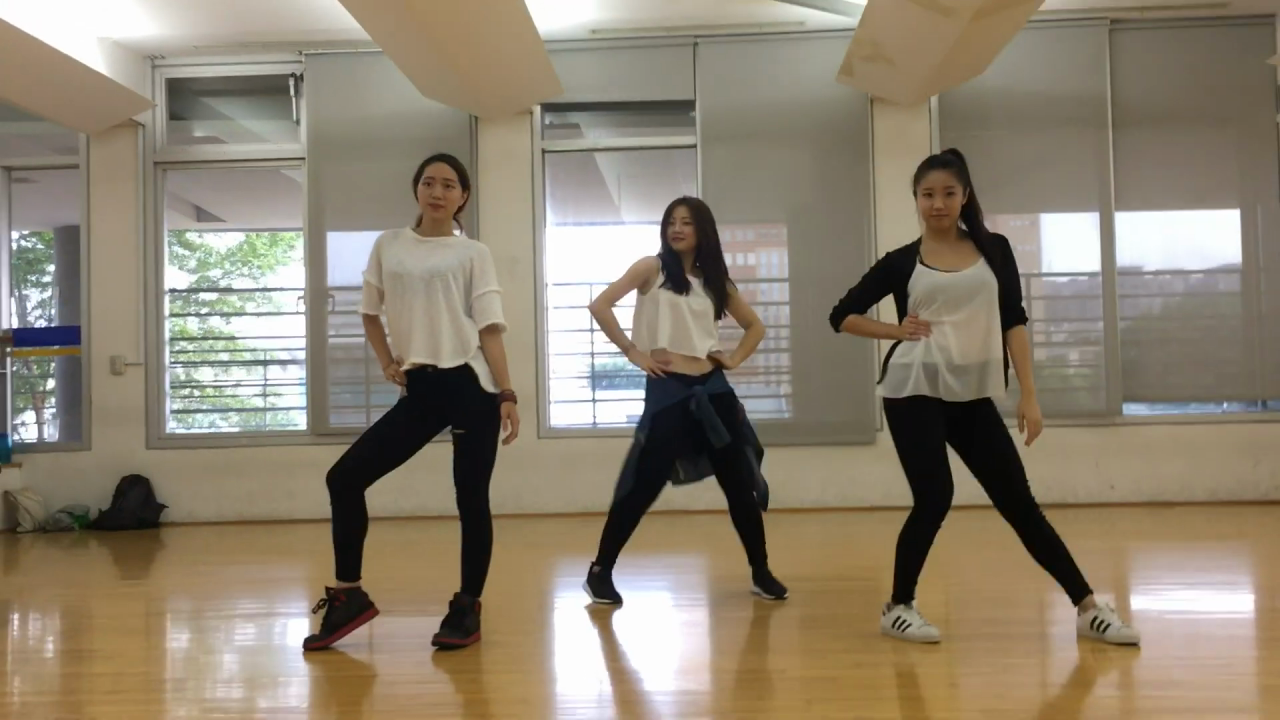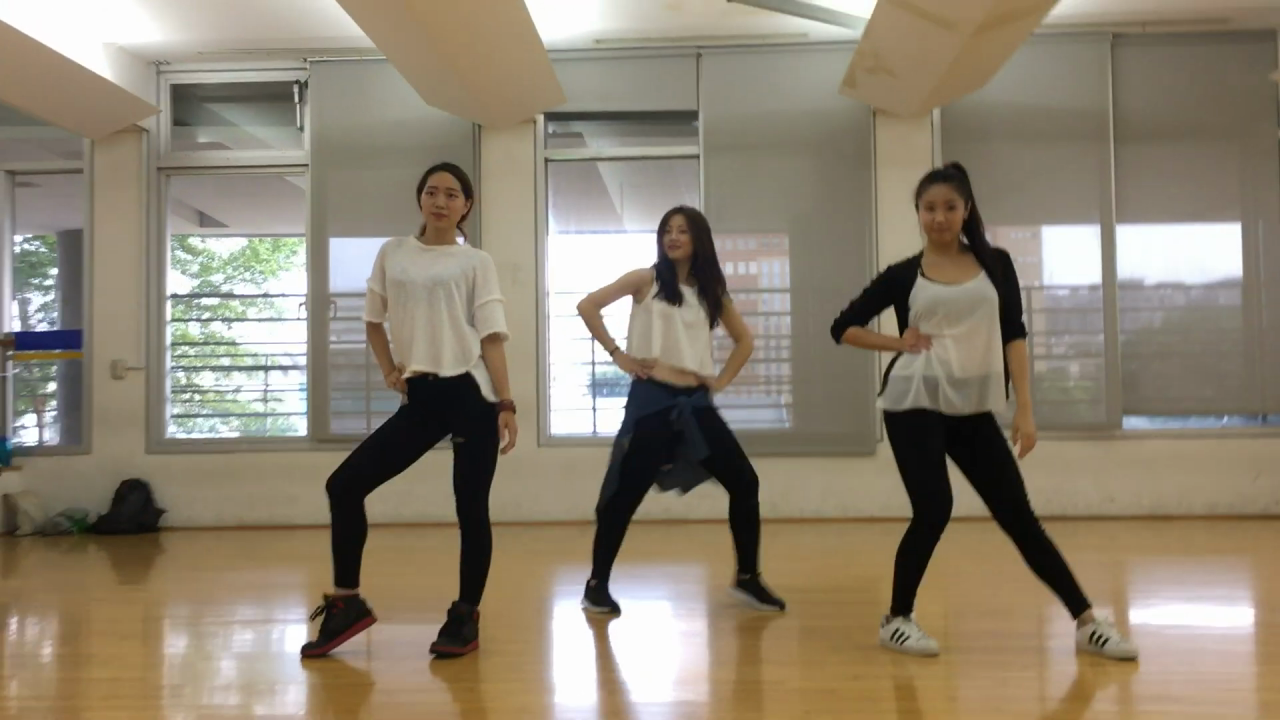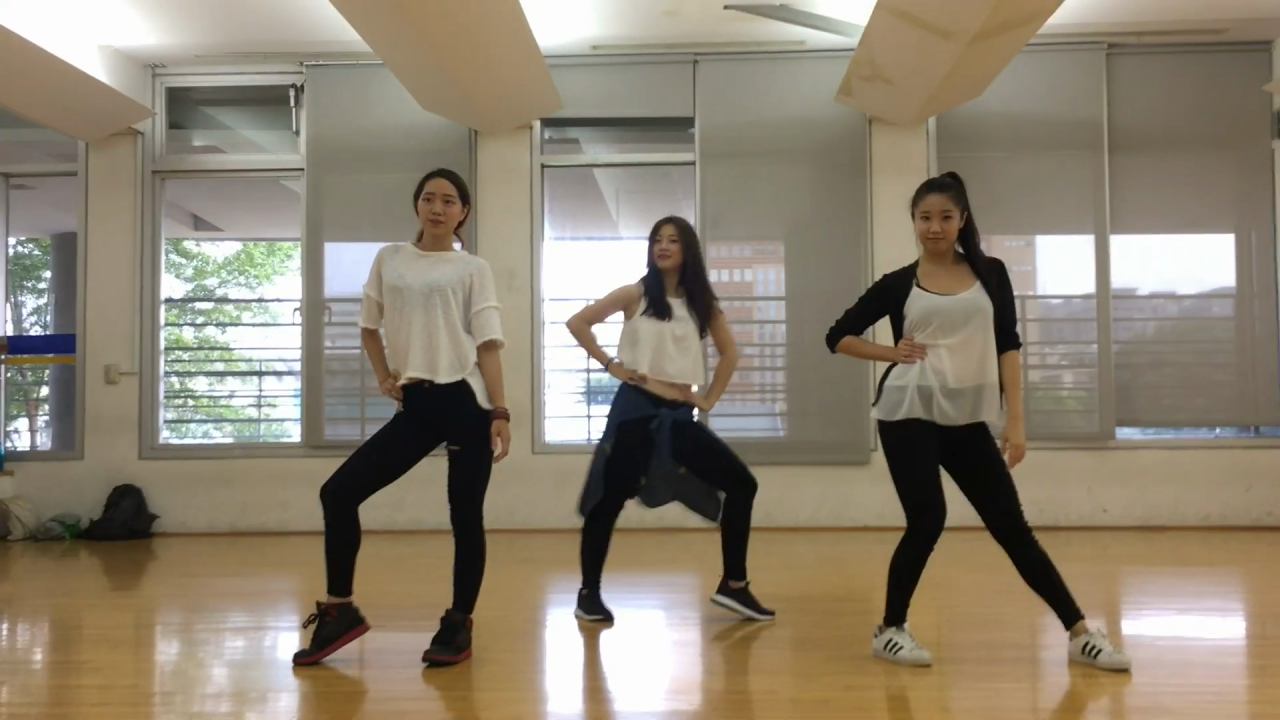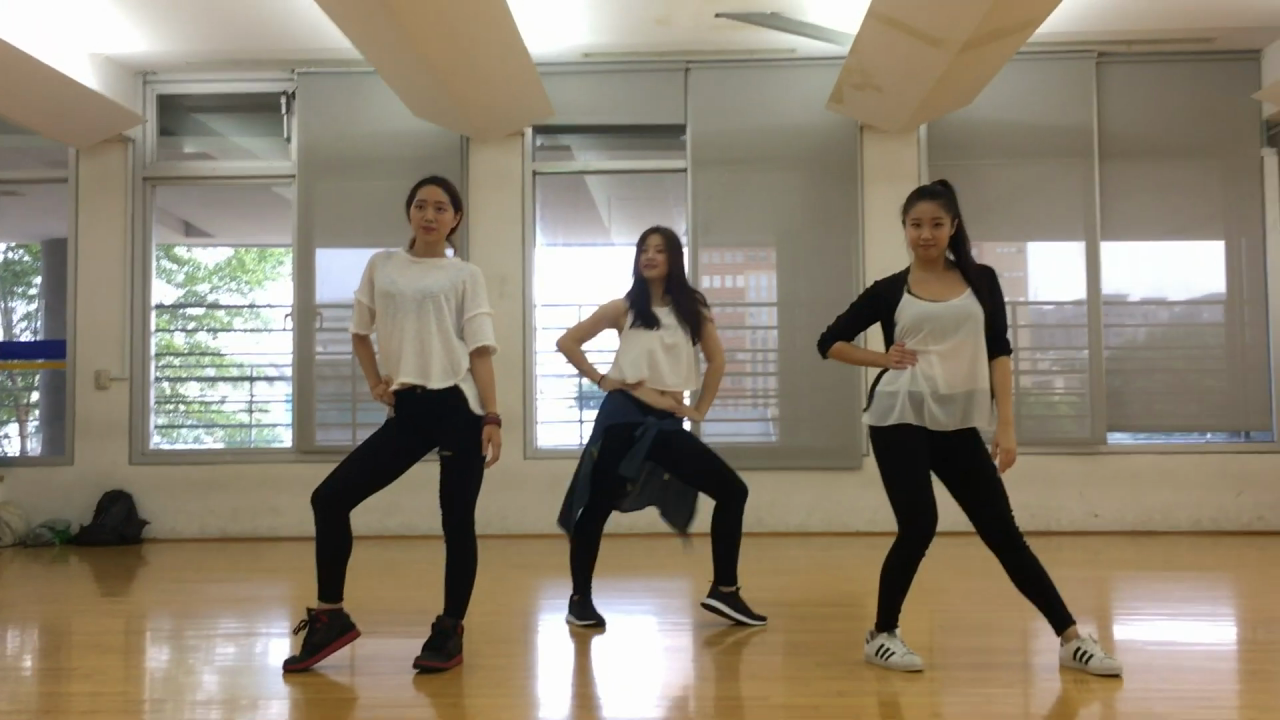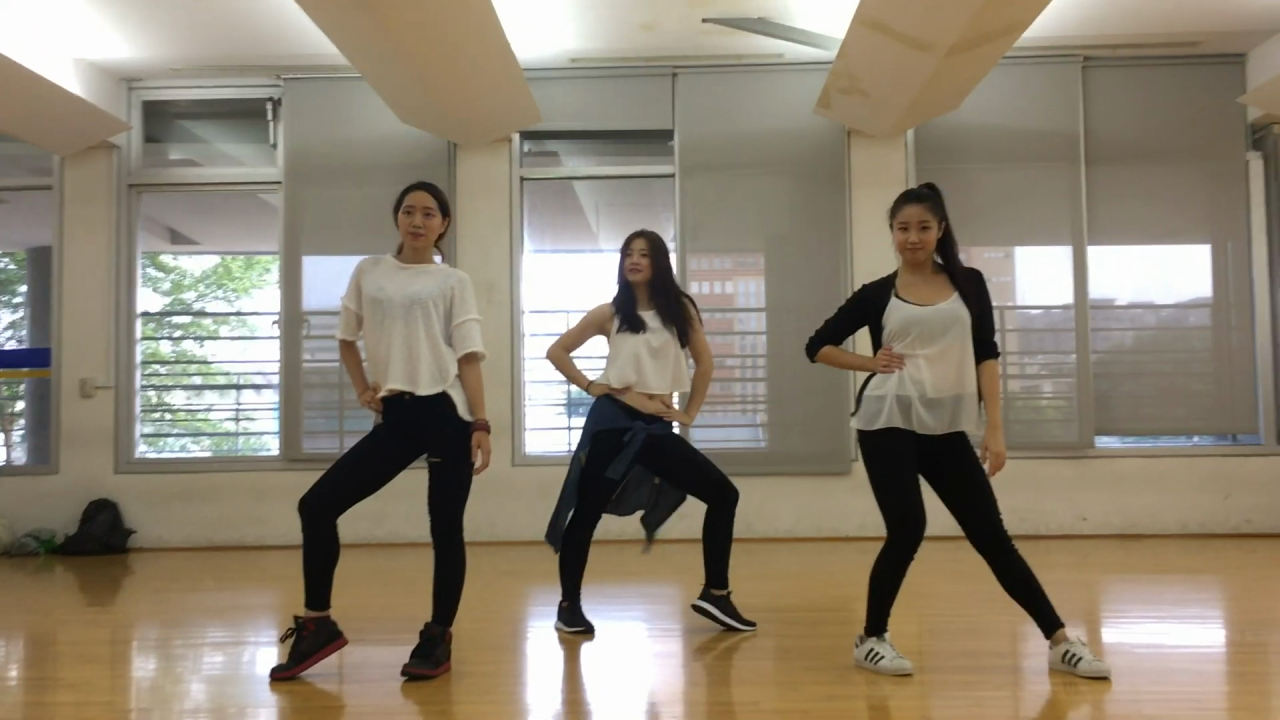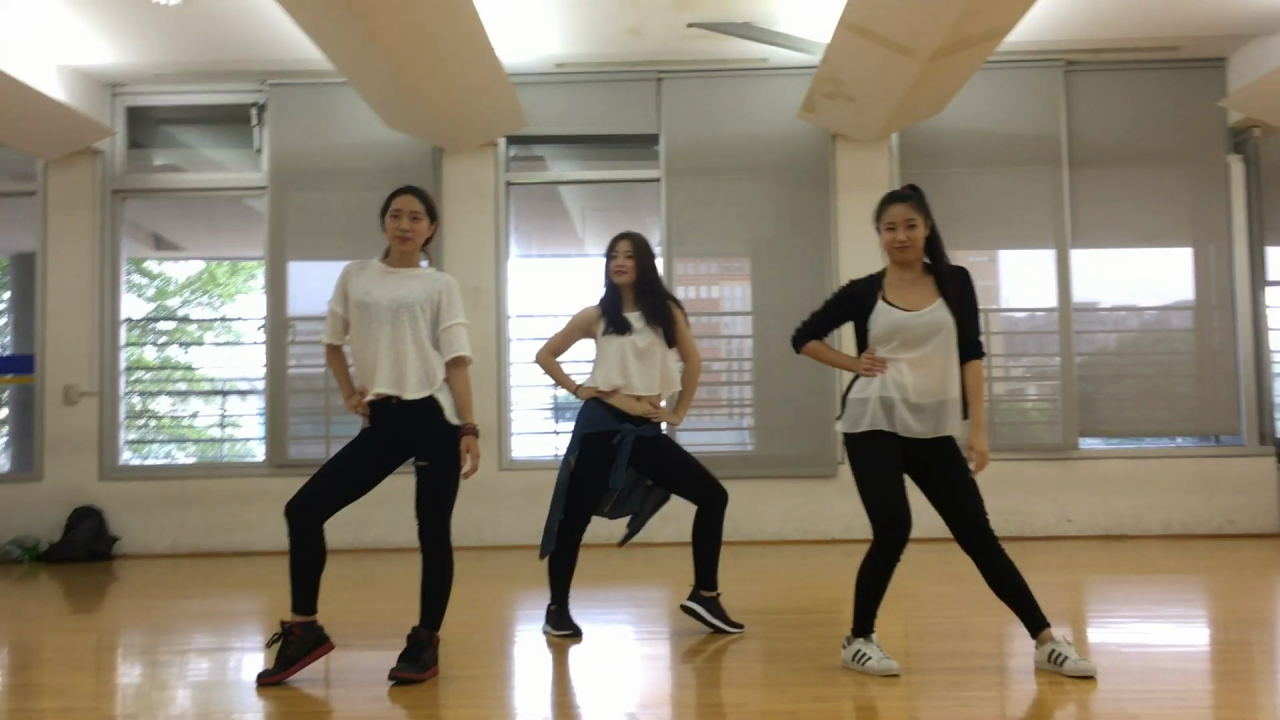
dt=0.1s
person 1, frame 1
left shoulder: (474, 254)
right shoulder: (389, 245)
left elbow: (490, 328)
right elbow: (371, 312)
left wrist: (507, 394)
right wrist: (386, 364)
left hip: (470, 386)
right hip: (418, 390)
left knee: (471, 497)
right knee: (345, 477)
left ankle: (467, 607)
right ankle: (349, 595)
person 1, frame 2
left shoulder: (476, 262)
right shoulder: (392, 253)
left elbow: (491, 337)
right elbow: (373, 321)
left wrist: (506, 403)
right wrist: (388, 371)
left hip: (471, 394)
right hip: (419, 398)
left knee: (471, 505)
right knee: (345, 485)
left ankle: (465, 615)
right ankle: (347, 602)
person 1, frame 3
left shoulder: (473, 269)
right shoulder: (389, 259)
left elbow: (488, 344)
right elbow: (369, 327)
left wrist: (500, 412)
right wrist: (383, 378)
left hip: (466, 401)
right hip: (414, 405)
left knee: (465, 514)
right knee: (339, 492)
left ankle: (458, 623)
right ankle: (340, 610)
person 1, frame 4
left shoulder: (465, 276)
right shoulder: (381, 266)
left elbow: (480, 350)
right elbow: (360, 332)
left wrist: (492, 418)
right wrist: (375, 383)
left hip: (458, 407)
right hip: (407, 411)
left knee: (457, 519)
right knee: (331, 497)
left ankle: (450, 629)
right ankle: (331, 615)
person 1, frame 5
left shoulder: (454, 282)
right shoulder: (368, 272)
left elbow: (468, 357)
right elbow: (347, 338)
left wrist: (480, 424)
right wrist: (362, 390)
left hip: (446, 414)
right hip: (394, 417)
left knee: (445, 527)
right knee: (318, 504)
left ankle: (438, 637)
right ankle: (318, 623)
person 1, frame 6
left shoulder: (441, 286)
right shoulder: (355, 275)
left elbow: (456, 361)
right elbow: (333, 342)
left wrist: (469, 428)
right wrist: (348, 394)
left hip: (434, 418)
right hip: (381, 422)
left knee: (433, 529)
right knee: (304, 509)
left ankle: (426, 641)
right ankle: (305, 628)
person 2, frame 1
left shoulder: (993, 249)
right shoulder: (901, 262)
left elbow: (1014, 321)
right elbow: (842, 315)
left wrist: (1028, 394)
right wrist: (897, 330)
left hip: (974, 395)
right hip: (915, 390)
left knee: (1019, 502)
right knee: (934, 498)
left ankle: (1089, 608)
right ankle: (898, 608)
person 2, frame 2
left shoulder: (995, 263)
right shoulder: (903, 275)
left elbow: (1014, 335)
right elbow: (843, 327)
left wrist: (1024, 409)
right wrist: (897, 343)
left hip: (974, 408)
right hip: (914, 403)
left knee: (1018, 515)
right knee: (932, 511)
left ankle: (1088, 622)
right ankle: (896, 619)
person 2, frame 3
left shoulder: (990, 273)
right shoulder: (897, 284)
left elbow: (1008, 346)
right elbow: (838, 336)
left wrist: (1015, 419)
right wrist: (892, 352)
left hip: (968, 419)
right hip: (909, 413)
left knee: (1011, 526)
right knee: (926, 521)
left ankle: (1080, 633)
right ankle: (890, 630)
person 2, frame 4
left shoulder: (981, 280)
right shoulder: (889, 290)
left elbow: (999, 351)
right elbow: (830, 341)
left wrist: (1006, 424)
right wrist: (883, 358)
left hip: (960, 424)
right hip: (900, 418)
left knee: (1003, 531)
right knee: (918, 526)
left ankle: (1072, 638)
right ankle: (881, 635)
person 2, frame 5
left shoulder: (968, 283)
right shoulder: (876, 294)
left elbow: (986, 355)
right elbow: (818, 345)
left wrist: (995, 428)
right wrist: (871, 362)
left hip: (948, 427)
right hip: (888, 422)
left knee: (991, 535)
right knee: (906, 530)
left ankle: (1060, 641)
right ankle: (871, 640)
person 2, frame 6
left shoulder: (954, 282)
right shoulder: (864, 291)
left elbow: (971, 354)
right elbow: (804, 338)
left wrist: (977, 429)
right wrist: (854, 364)
left hip: (934, 428)
right hip: (874, 424)
left knee: (977, 535)
right knee: (893, 531)
left ankle: (1047, 642)
right ankle: (858, 640)
person 3, frame 1
left shoulder: (716, 281)
right shoulder: (652, 268)
left elbow: (755, 326)
right elbow: (600, 306)
left wrist: (733, 359)
right wrist: (634, 353)
left hip: (713, 390)
right hip: (668, 392)
left knee: (740, 483)
right knee: (644, 487)
left ankle: (761, 572)
right ankle: (601, 570)
person 3, frame 2
left shoulder: (712, 292)
right shoulder: (646, 280)
left elbow: (744, 341)
right elbow: (587, 307)
left wrist: (721, 381)
right wrist: (619, 356)
left hip: (695, 403)
right hip: (651, 401)
left knee: (744, 484)
right knee: (624, 493)
left ankle: (749, 579)
right ankle: (597, 583)
person 3, frame 3
left shoulder: (701, 302)
right shoulder: (636, 294)
left elbow: (729, 352)
right elbow: (577, 322)
left wrist: (709, 398)
right wrist: (610, 365)
left hip: (680, 415)
right hip: (636, 409)
left knee: (742, 485)
right knee: (608, 501)
left ankle: (734, 585)
right ankle: (589, 593)
person 3, frame 4
left shoulder: (692, 307)
right shoulder: (623, 308)
left elbow: (716, 360)
right elbow: (567, 342)
left wrist: (700, 409)
right wrist: (599, 379)
left hip: (669, 424)
right hip: (624, 418)
left knee: (732, 491)
right knee: (596, 508)
left ankle: (724, 591)
right ankle: (580, 598)
person 3, frame 5
left shoulder: (680, 309)
right shoulder: (610, 313)
left elbow: (704, 362)
right elbow: (557, 351)
left wrist: (689, 413)
right wrist: (588, 386)
left hip: (658, 428)
right hip: (612, 423)
left knee: (724, 494)
right knee: (585, 513)
left ankle: (715, 594)
right ankle: (569, 605)
person 3, frame 6
left shoulder: (666, 311)
right shoulder: (596, 315)
left elbow: (692, 361)
right elbow: (545, 355)
left wrist: (678, 412)
right wrist: (576, 389)
left hip: (647, 430)
right hip: (601, 425)
left knee: (713, 496)
right knee: (575, 516)
left ankle: (704, 595)
right ankle: (557, 609)
